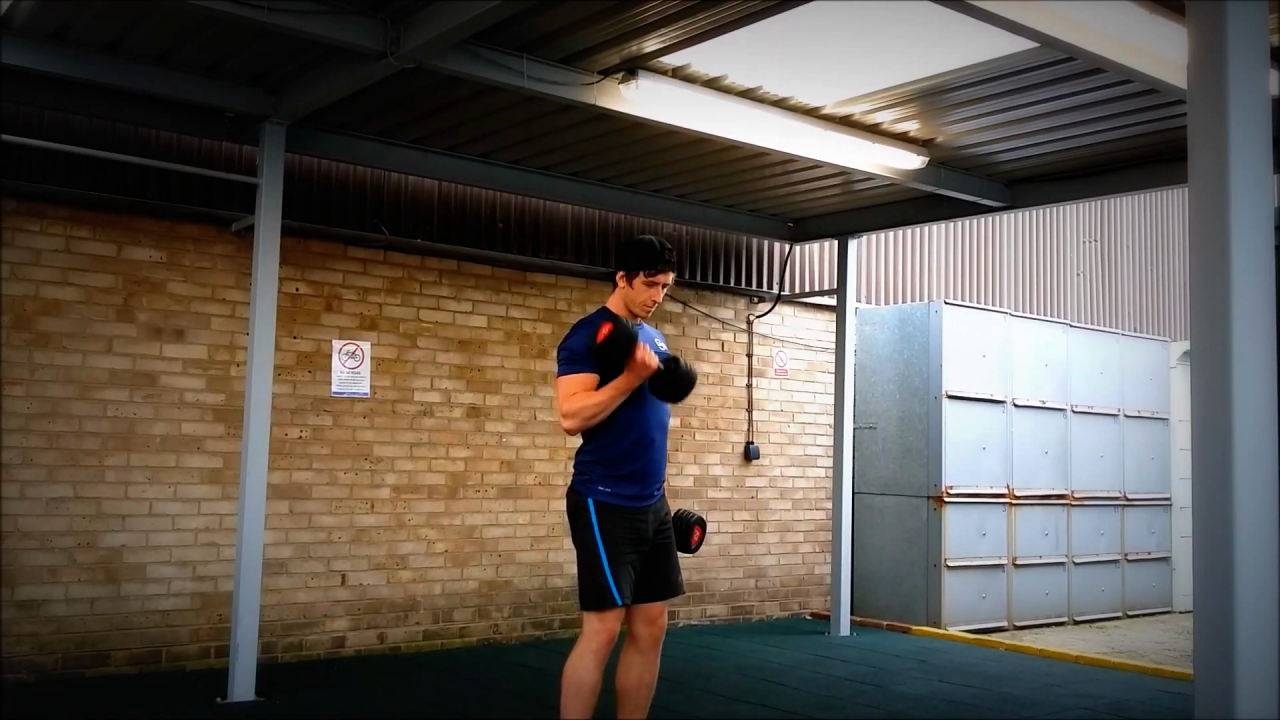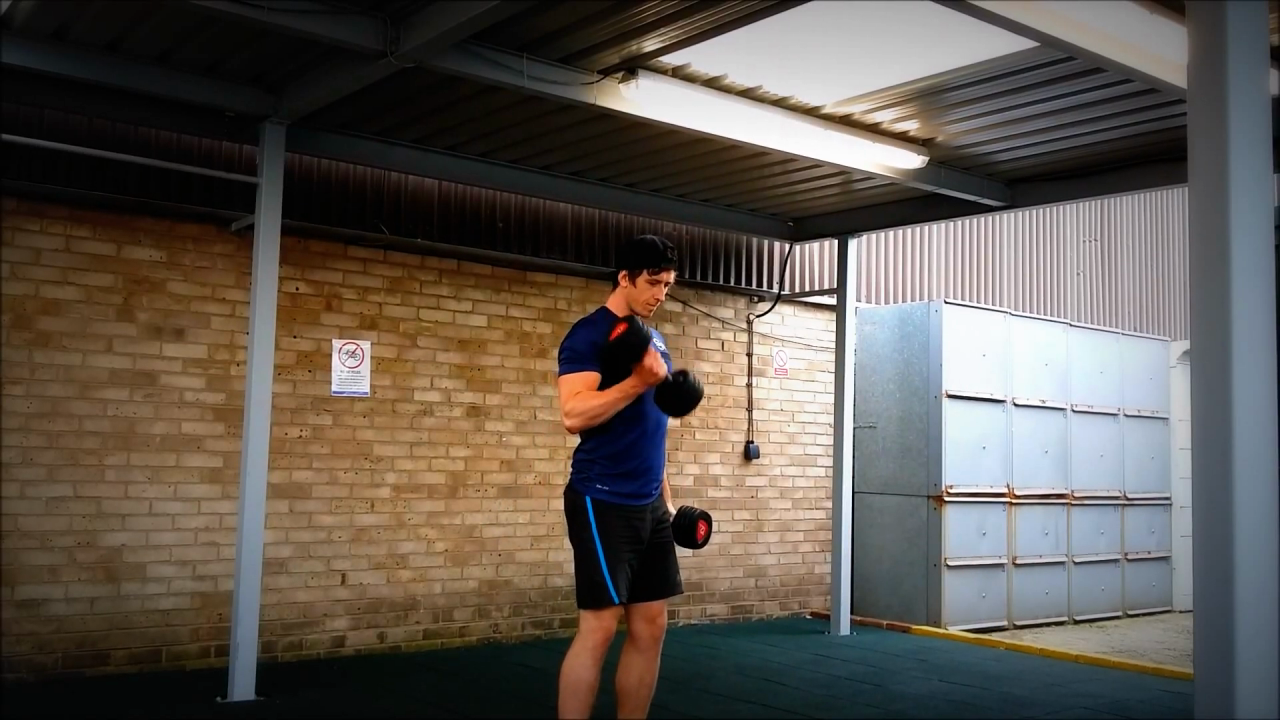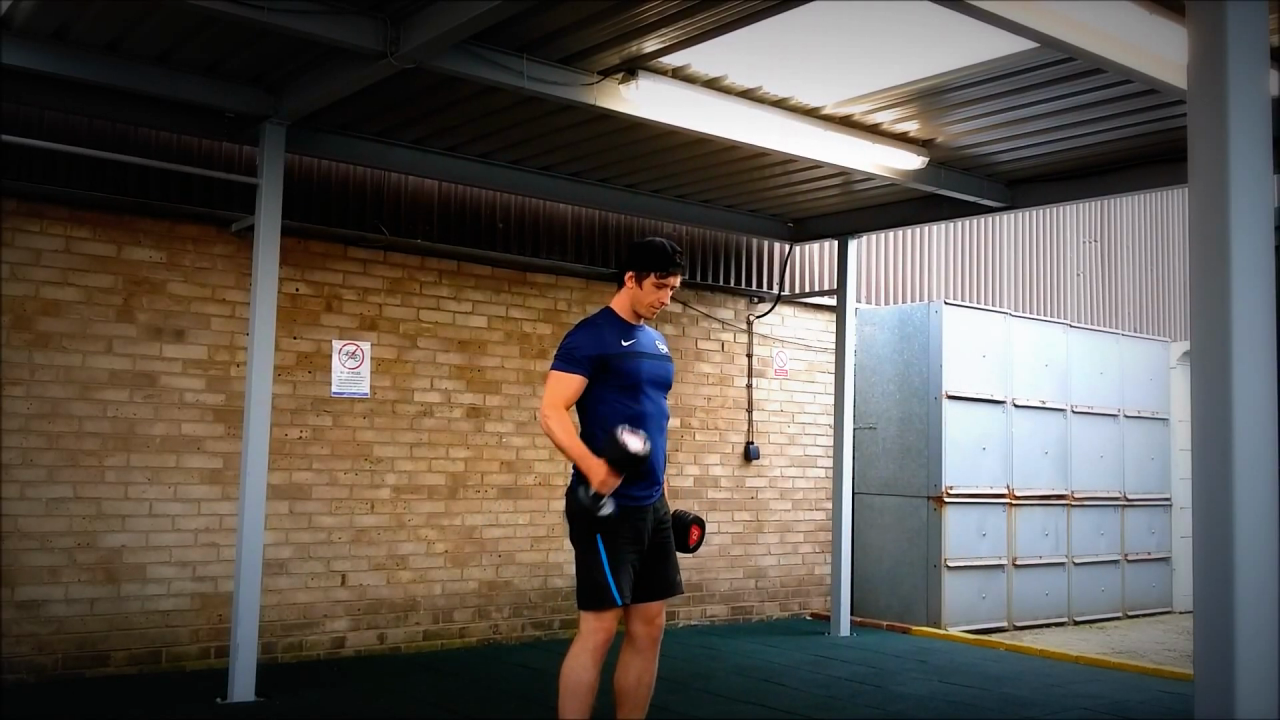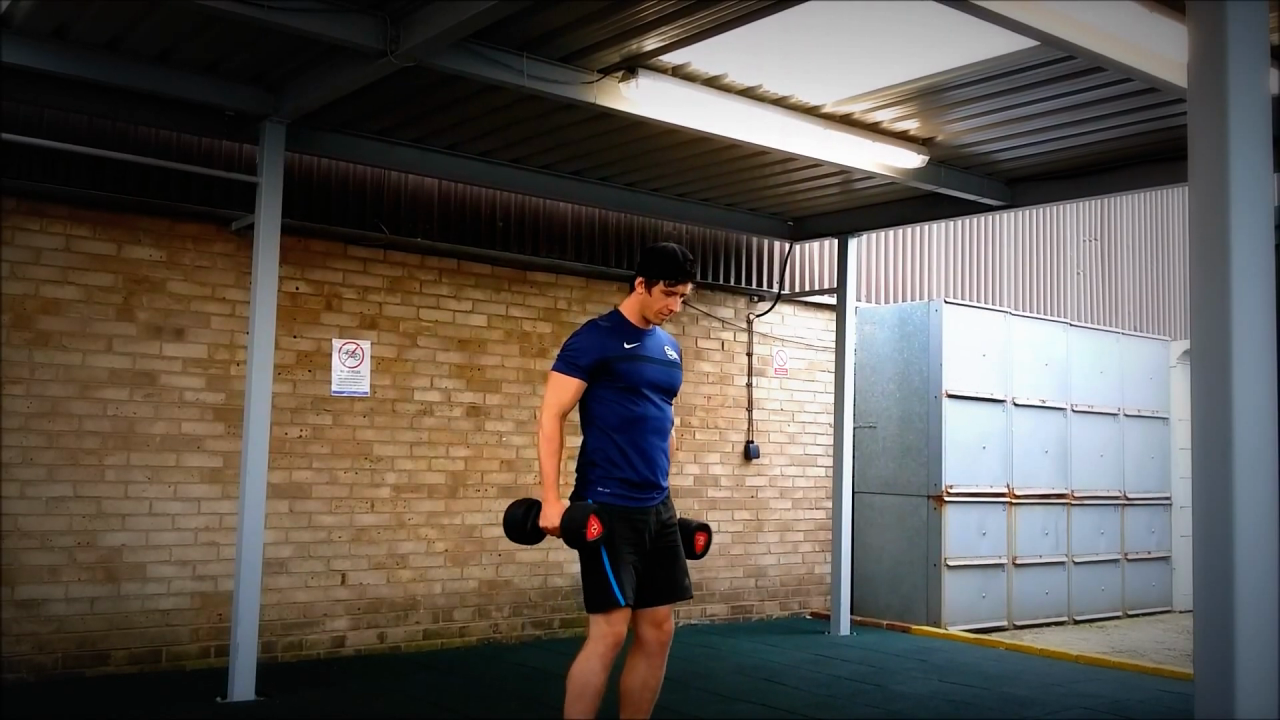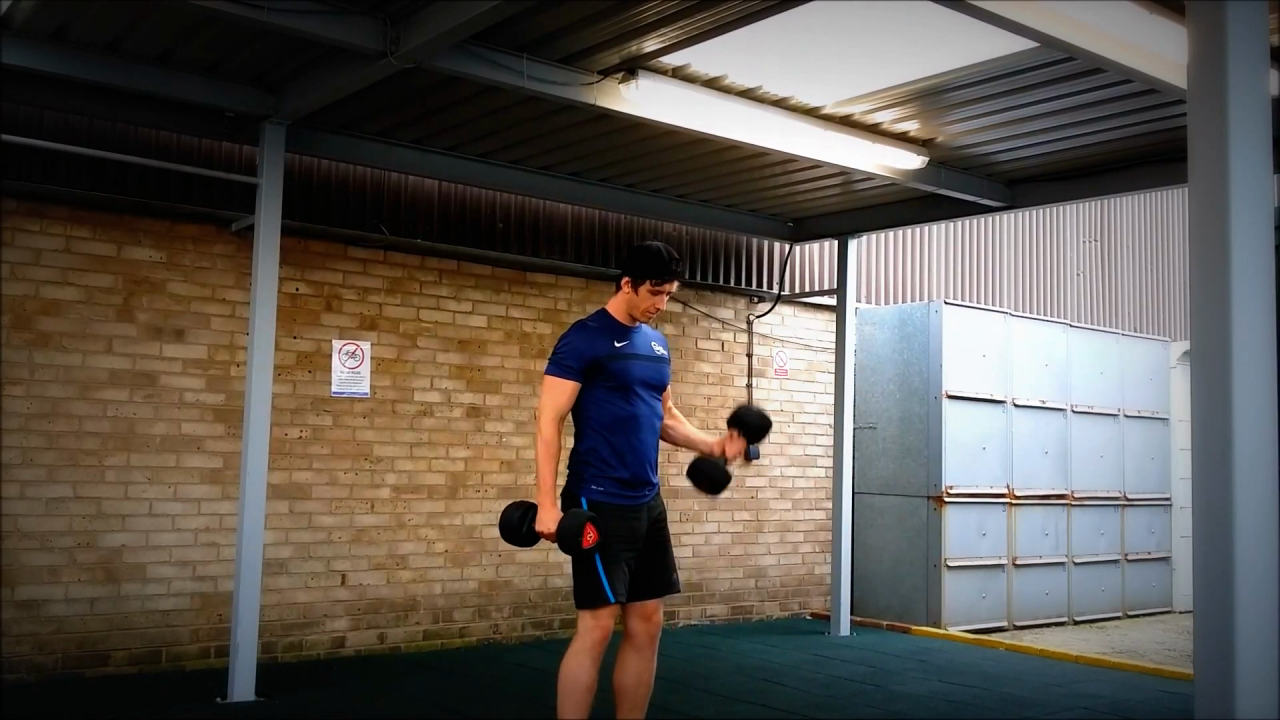
dt=0.4s
person 1, frame 1
left shoulder: (654, 339)
right shoulder: (589, 336)
right elbow: (571, 417)
left wrist: (664, 495)
right wrist: (630, 376)
left hip: (651, 504)
right hip: (603, 501)
left knee: (650, 627)
right knee: (603, 628)
person 1, frame 2
left shoulder: (653, 340)
right shoulder: (590, 334)
right elbow: (573, 413)
left wrist: (666, 497)
right wrist: (638, 382)
left hip: (647, 504)
right hip: (602, 501)
left knee: (650, 626)
right knee: (599, 627)
person 1, frame 3
left shoulder: (656, 341)
right shoulder: (592, 336)
right elbow: (552, 411)
right wrist: (591, 466)
left hip: (650, 503)
right hip: (607, 505)
left knee: (648, 627)
right knee: (599, 628)
person 1, frame 4
left shoulder: (669, 347)
right shoulder: (596, 338)
right elbow: (551, 415)
right wrist: (551, 498)
left hip: (656, 507)
right hip: (608, 505)
left knee: (657, 630)
right knee: (610, 632)
person 1, frame 5
left shoulder: (656, 343)
right shoulder: (584, 339)
right elbow: (549, 421)
left wrist: (711, 444)
right wrist: (547, 502)
left hip: (647, 502)
right hip: (600, 503)
left knee: (646, 625)
right knee: (597, 626)
